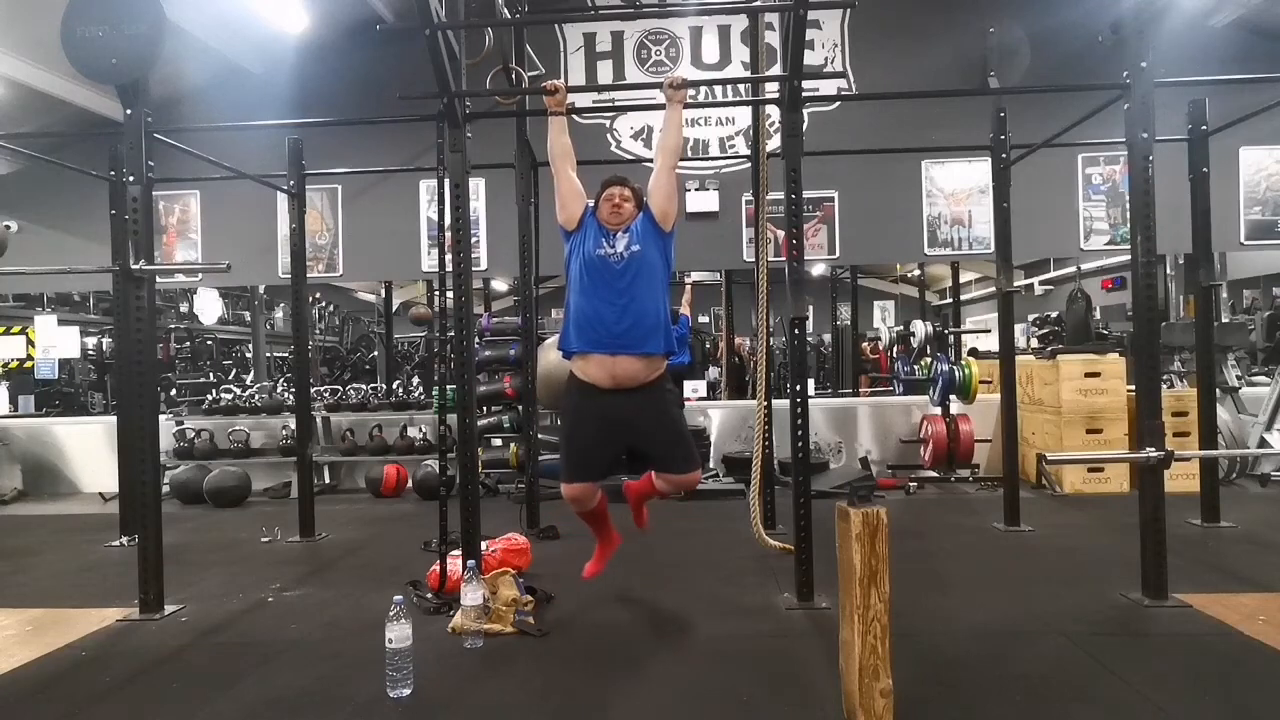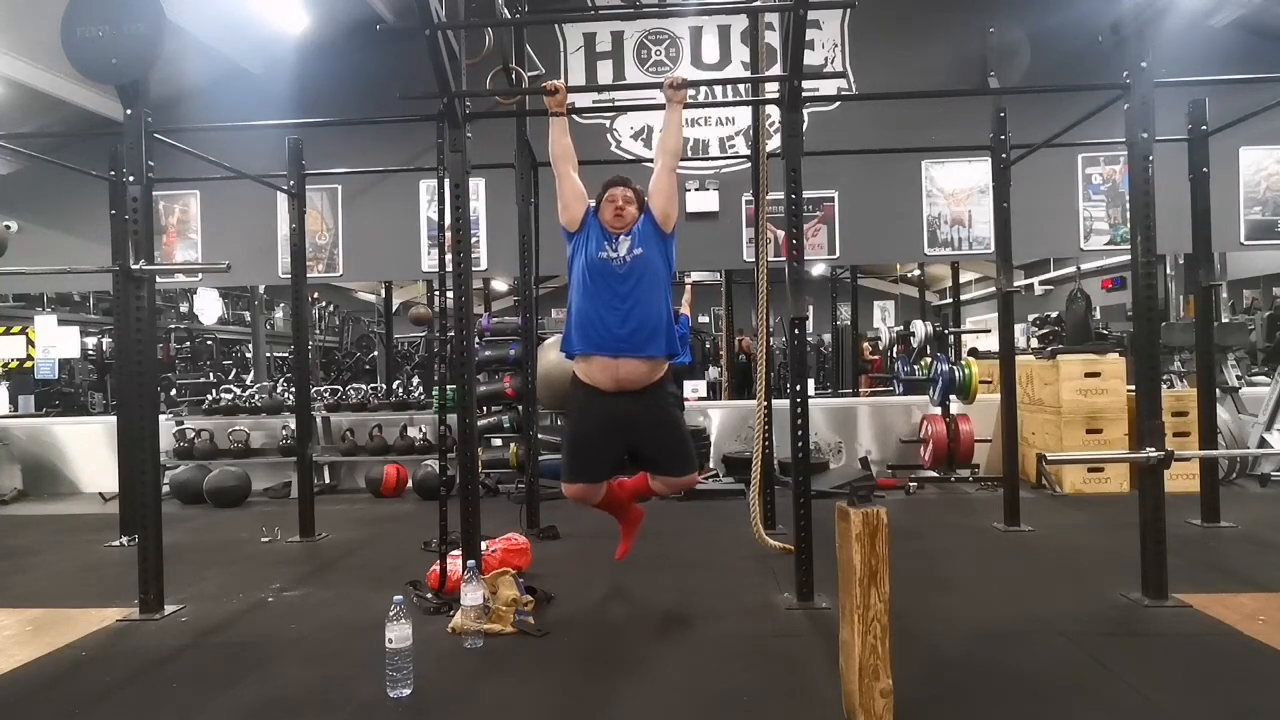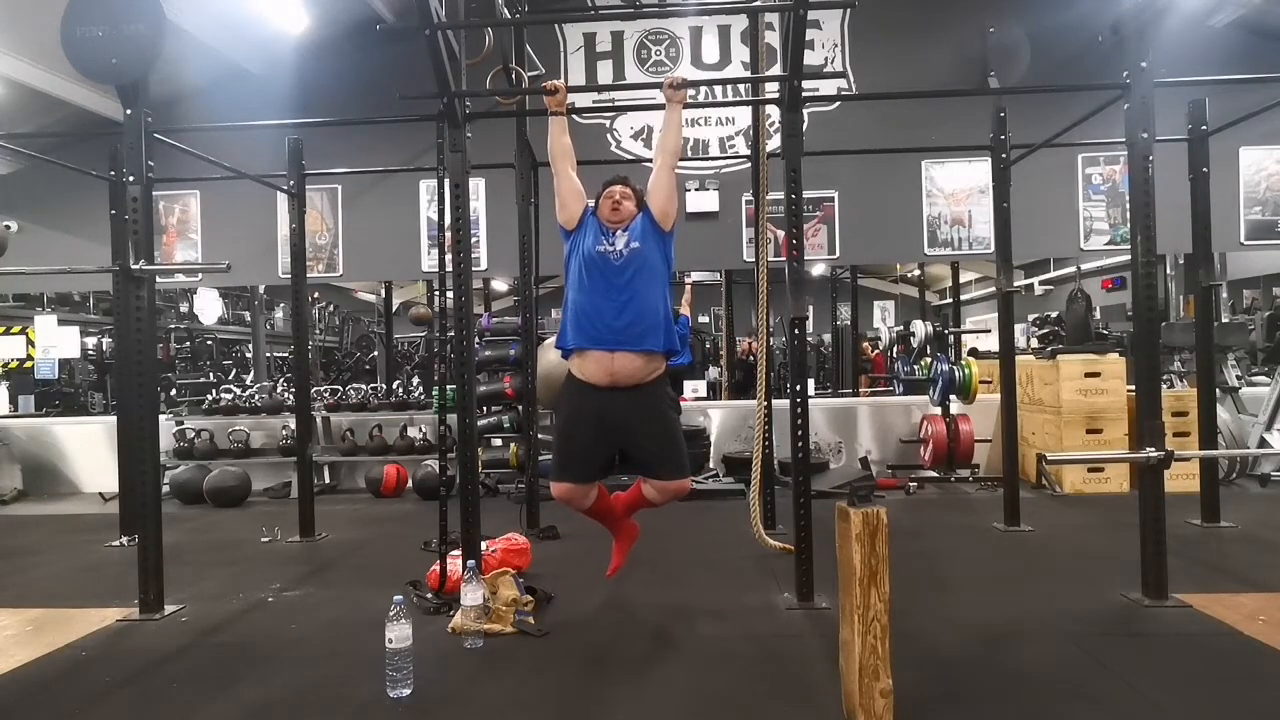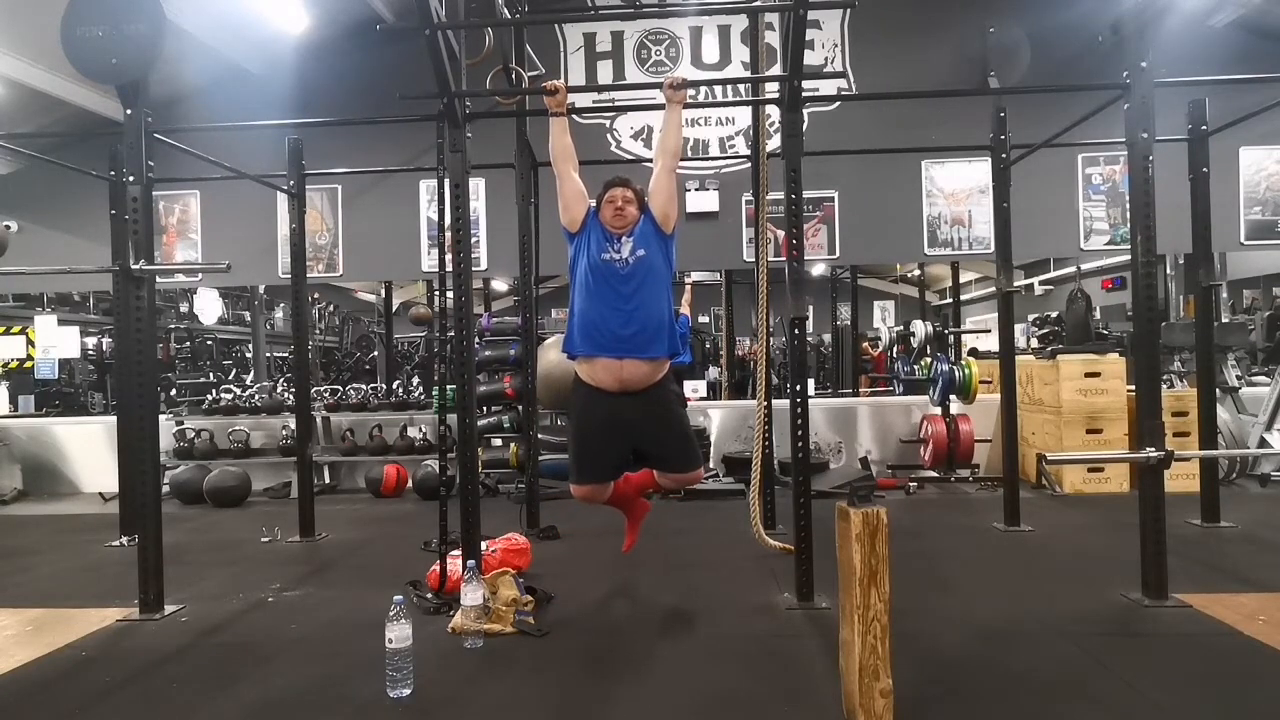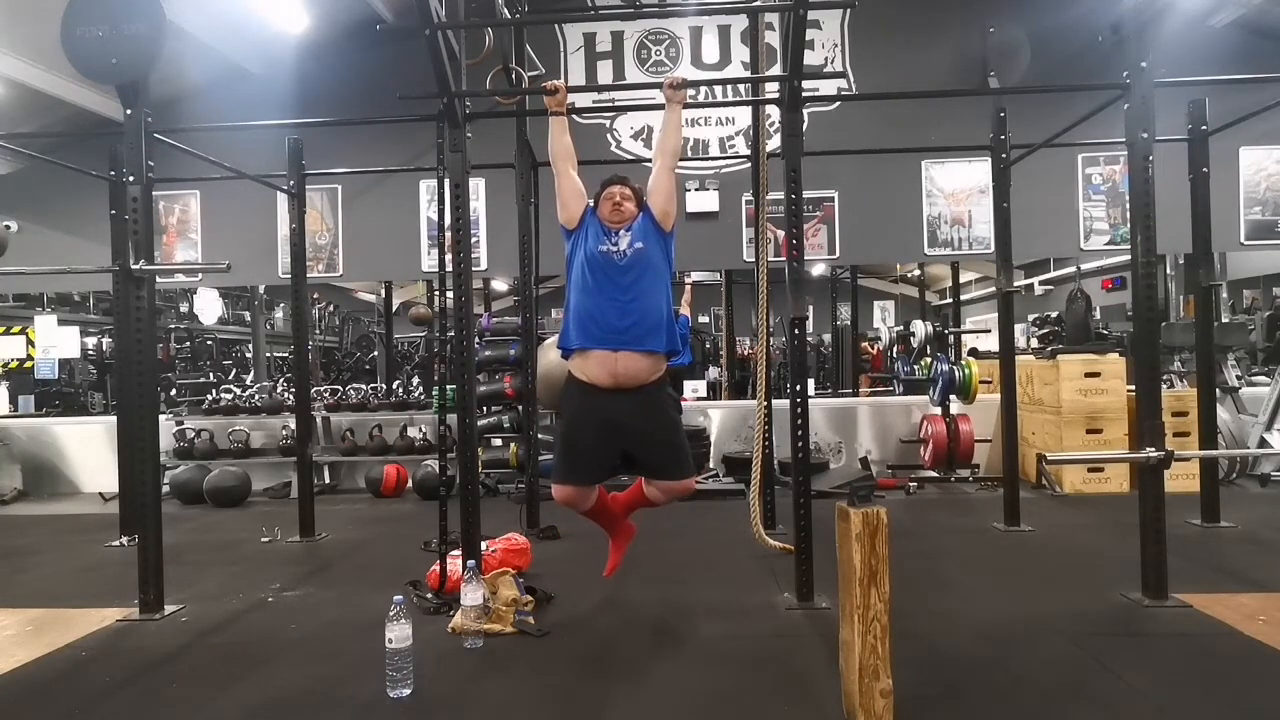
dt=1s
person 1, frame 1
left shoulder: (653, 230)
right shoulder: (581, 232)
left elbow: (665, 164)
right elbow: (564, 168)
left wrist: (674, 105)
right wrist: (556, 112)
left hip: (650, 390)
right hip: (587, 393)
left knee: (684, 476)
right knee: (576, 490)
left ankle: (639, 491)
right ankle: (605, 538)
person 1, frame 2
left shoulder: (654, 233)
right shoulder: (583, 235)
left elbow: (666, 163)
right elbow: (565, 170)
left wrist: (674, 105)
right wrist: (557, 112)
left hip: (652, 392)
right hip: (591, 394)
left knee: (681, 478)
right knee: (579, 489)
left ankle: (628, 492)
right ankle: (625, 512)
person 1, frame 3
left shoulder: (653, 231)
right shoulder: (580, 231)
left elbow: (665, 163)
right elbow: (563, 169)
left wrist: (674, 105)
right wrist: (556, 112)
left hip: (647, 391)
right hip: (584, 392)
left knee: (673, 484)
right knee: (567, 489)
left ankle: (621, 507)
right ankle: (618, 523)
person 1, frame 4
left shoulder: (655, 233)
right shoulder: (584, 235)
left elbow: (665, 164)
right elbow: (565, 169)
left wrist: (673, 106)
right wrist: (558, 112)
left hip: (654, 391)
right hip: (594, 394)
left knee: (687, 474)
right knee: (586, 489)
left ankle: (634, 485)
right ankle: (628, 502)
person 1, frame 5
left shoulder: (654, 231)
right shoulder: (582, 231)
left elbow: (665, 161)
right elbow: (564, 168)
left wrist: (674, 105)
right wrist: (557, 111)
left hip: (649, 392)
right hip: (586, 393)
left knee: (678, 483)
right knee: (568, 492)
left ankle: (623, 503)
right ankle: (614, 522)
